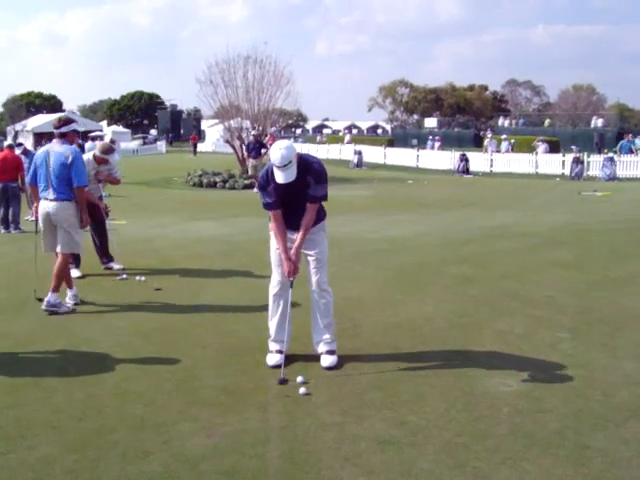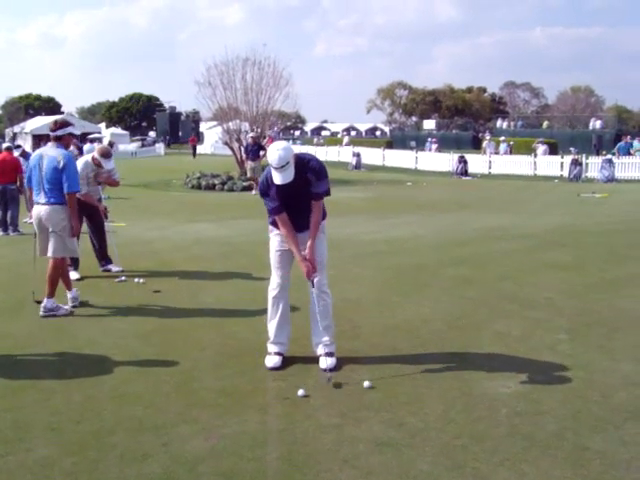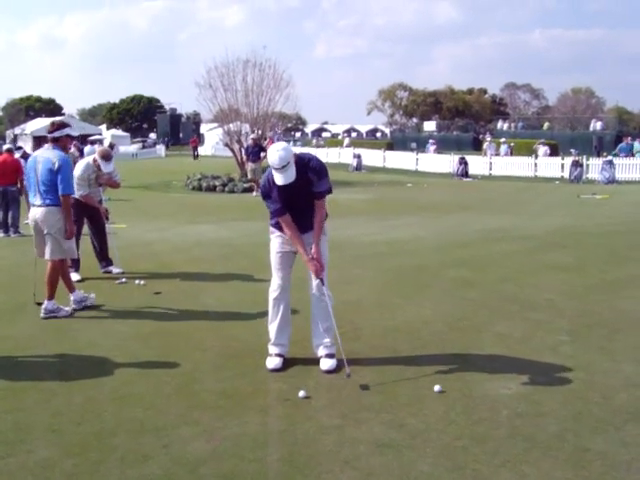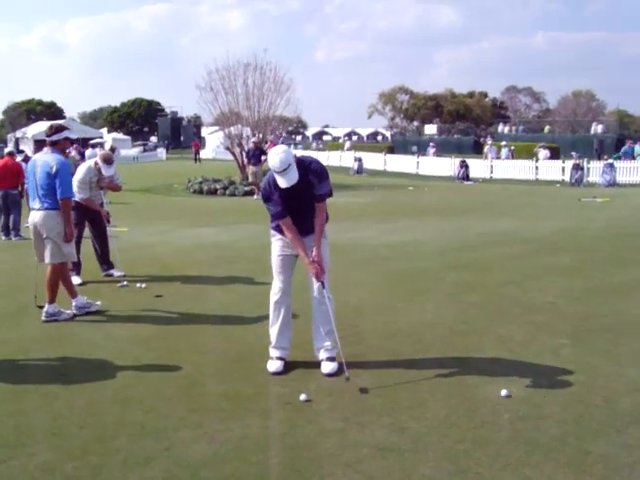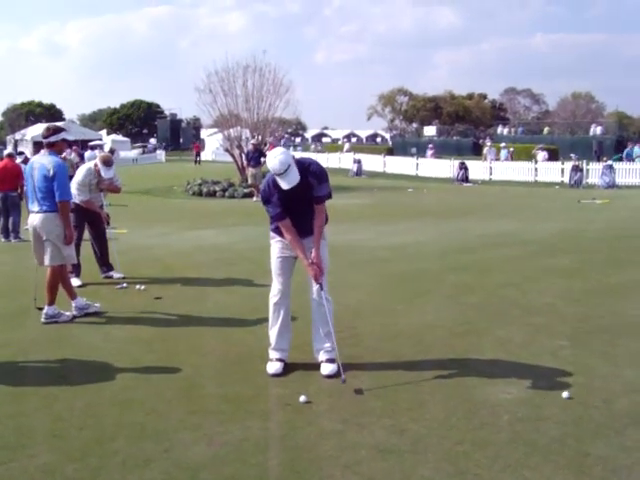
dt=0.2s
person 1, frame 1
left shoulder: (315, 169)
right shoulder: (266, 177)
left elbow: (311, 211)
right elbow: (276, 219)
left wrist: (298, 248)
right wrist: (285, 257)
left hip: (313, 229)
right hip: (281, 231)
left knee: (320, 285)
right knee: (279, 284)
left ankle: (326, 344)
right ankle: (277, 344)
person 1, frame 2
left shoulder: (314, 167)
right shoulder: (266, 182)
left elbow: (317, 209)
right elbow: (282, 222)
left wrist: (311, 246)
right wrist: (300, 258)
left hip: (313, 231)
right hip: (281, 233)
left knee: (320, 286)
right knee: (278, 286)
left ankle: (325, 346)
right ankle: (276, 347)
person 1, frame 3
left shoulder: (315, 167)
right shoulder: (268, 184)
left elbow: (320, 208)
right elbow: (287, 224)
left wrist: (316, 246)
right wrist: (306, 258)
left hip: (314, 231)
right hip: (282, 234)
left knee: (320, 288)
right knee: (279, 288)
left ankle: (325, 348)
right ankle: (277, 348)
person 1, frame 4
left shoulder: (315, 169)
right shoulder: (269, 187)
left elbow: (320, 210)
right elbow: (288, 227)
left wrist: (317, 249)
right wrist: (307, 261)
left hip: (314, 234)
right hip: (283, 237)
left knee: (321, 291)
right knee: (280, 291)
left ankle: (326, 351)
right ankle: (278, 351)
person 1, frame 5
left shoulder: (315, 171)
right shoulder: (269, 188)
left elbow: (320, 212)
right elbow: (287, 229)
left wrist: (316, 250)
right wrist: (306, 262)
left hip: (313, 236)
right hip: (282, 239)
left knee: (320, 293)
right knee: (279, 293)
left ankle: (326, 353)
right ankle: (277, 353)
person 2, frame 1
left shoulder: (40, 152)
right shoulder: (72, 153)
left elbow: (32, 182)
right elbow: (79, 187)
left wrist: (37, 203)
right wrist: (84, 212)
left hip: (44, 206)
right hip: (65, 206)
left knee: (62, 252)
right knee: (64, 253)
left ankle: (72, 292)
right ankle: (52, 299)
person 2, frame 2
left shoulder: (35, 155)
right shoulder: (66, 157)
left elbow: (29, 185)
right elbow: (70, 193)
right wrist: (75, 219)
left hip: (38, 209)
right hip: (57, 210)
left knee: (58, 255)
right knee: (58, 257)
left ankle: (71, 293)
right ankle: (48, 304)
person 2, frame 3
left shoulder: (33, 157)
right shoulder: (61, 159)
left elbow: (29, 187)
right elbow: (64, 195)
right wrist: (69, 222)
left hip: (35, 211)
right hip: (53, 212)
left knee: (60, 256)
right knee: (56, 259)
left ankle: (75, 296)
right ankle: (49, 305)
person 2, frame 4
left shoulder: (33, 160)
right shoulder: (60, 162)
left elbow: (29, 191)
right elbow: (63, 198)
right wrist: (69, 225)
left hip: (35, 214)
right hip: (52, 215)
left knee: (60, 261)
right knee: (56, 263)
left ankle: (78, 302)
right ankle: (50, 309)
person 2, frame 5
left shoulder: (32, 163)
right shoulder: (57, 164)
left elbow: (29, 194)
right elbow: (62, 201)
right wrist: (68, 228)
left hip: (34, 217)
right hip: (51, 218)
left knee: (59, 263)
right knee: (55, 265)
left ankle: (77, 303)
right ankle: (50, 311)
person 3, frame 1
left shoulder: (109, 162)
right shoulder: (83, 163)
left elbow: (117, 180)
left wrist: (106, 178)
right wrist: (99, 203)
left hip: (96, 196)
left knee: (100, 229)
left ankle: (107, 260)
right ankle: (74, 266)
person 3, frame 2
left shoulder: (107, 164)
right shoulder: (82, 166)
left elbow: (116, 182)
right elbow: (82, 193)
left wrist: (105, 179)
right wrist: (99, 205)
left hip: (94, 198)
right hip: (76, 200)
left knee: (99, 231)
left ankle: (105, 262)
right ankle: (72, 268)
person 3, frame 3
left shoulder: (108, 166)
right shoulder: (82, 168)
left elbow: (117, 184)
right elbow: (83, 194)
left wrist: (106, 181)
right wrist: (100, 206)
left hip: (95, 200)
right hip: (77, 200)
left knee: (100, 232)
right knee: (74, 234)
left ankle: (106, 264)
right ankle: (73, 269)
person 3, frame 4
left shoulder: (109, 169)
right shoulder: (84, 171)
left elbow: (118, 187)
right elbow: (84, 198)
left wrist: (107, 184)
right wrist: (101, 210)
left hip: (96, 203)
right hip: (78, 204)
left knee: (101, 235)
right knee: (76, 238)
left ankle: (107, 267)
right ankle: (75, 273)
person 3, frame 5
left shoulder: (109, 171)
right shoulder: (84, 173)
left elbow: (118, 189)
right elbow: (84, 200)
left wrist: (107, 186)
right wrist: (101, 212)
left hip: (96, 205)
right hip: (78, 206)
left knee: (100, 238)
right knee: (75, 240)
left ankle: (106, 269)
right ankle: (74, 275)
